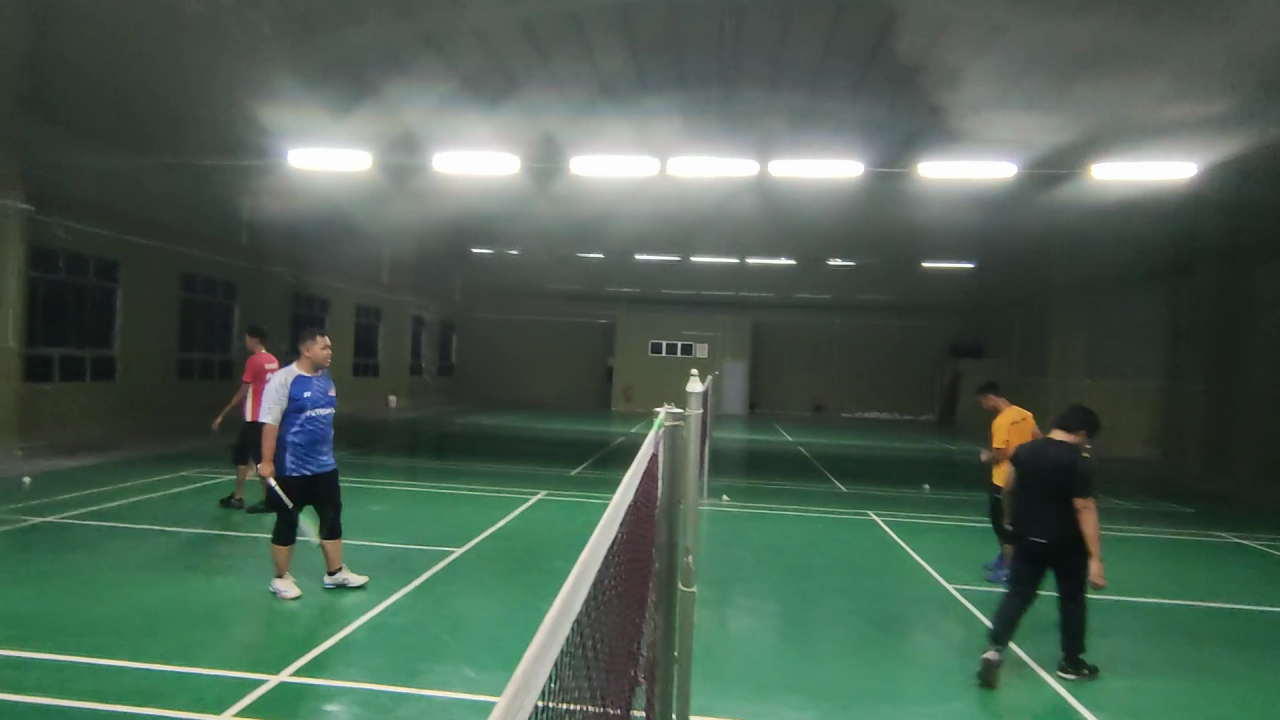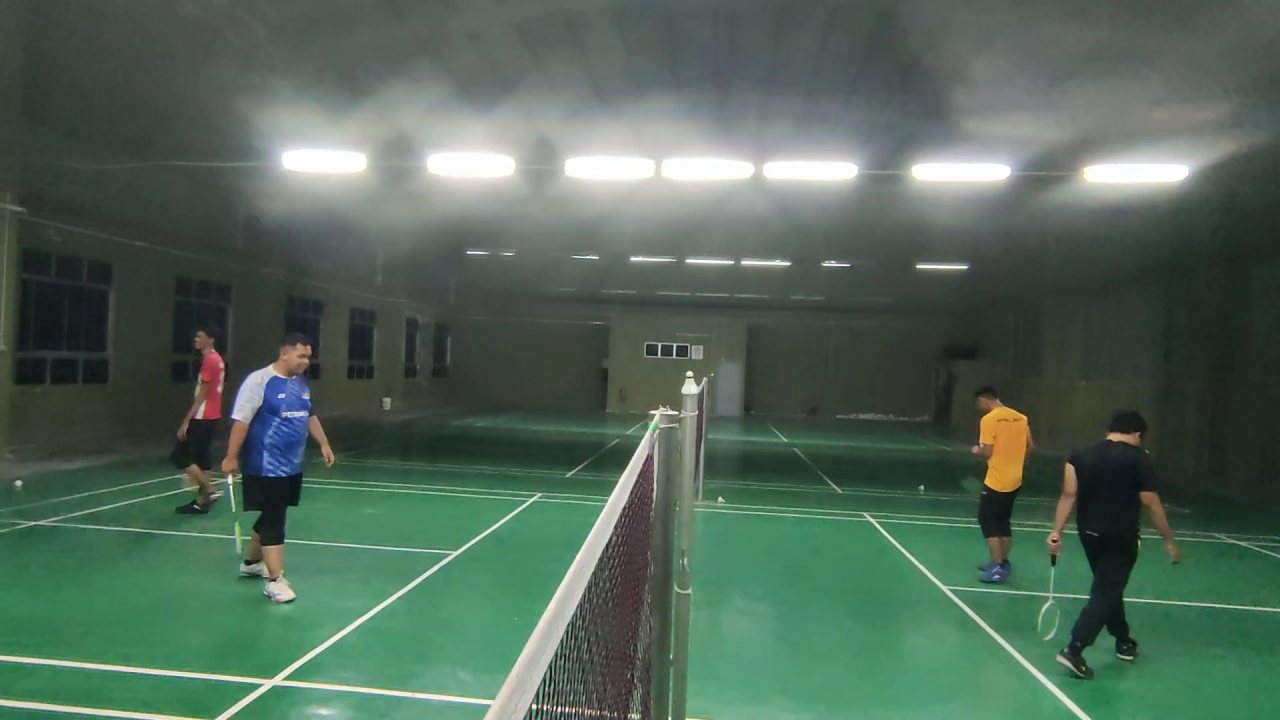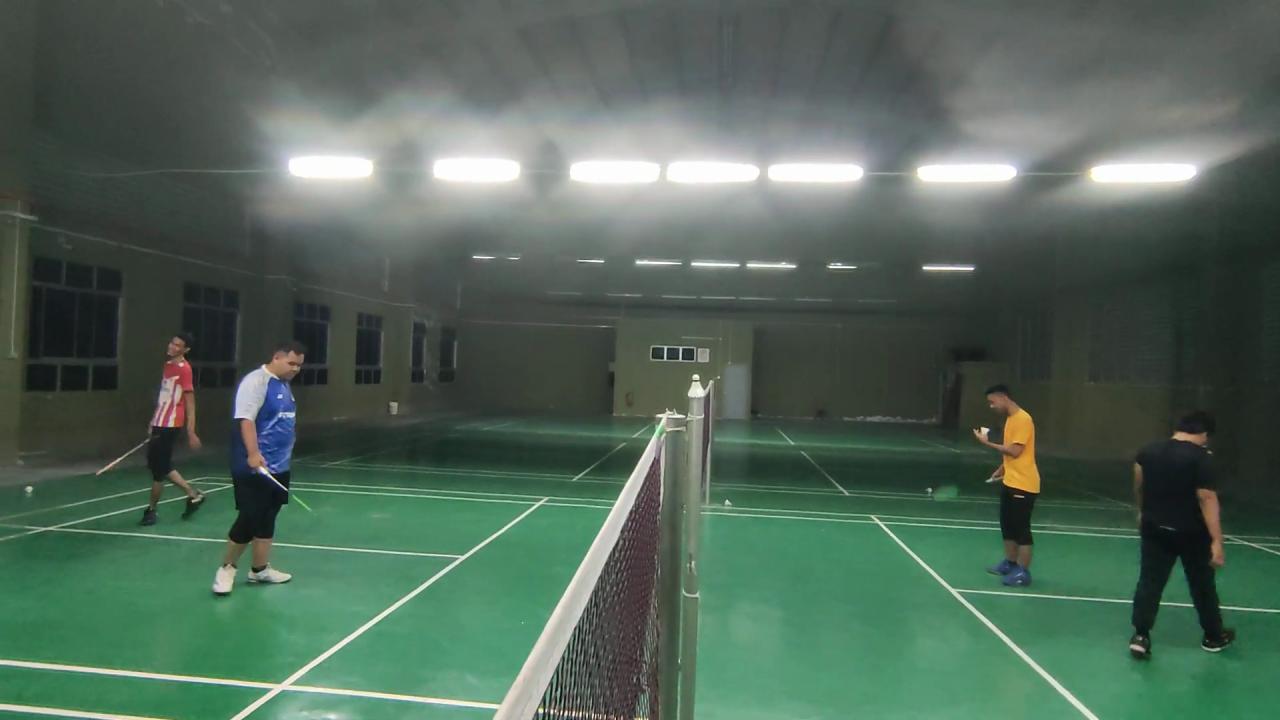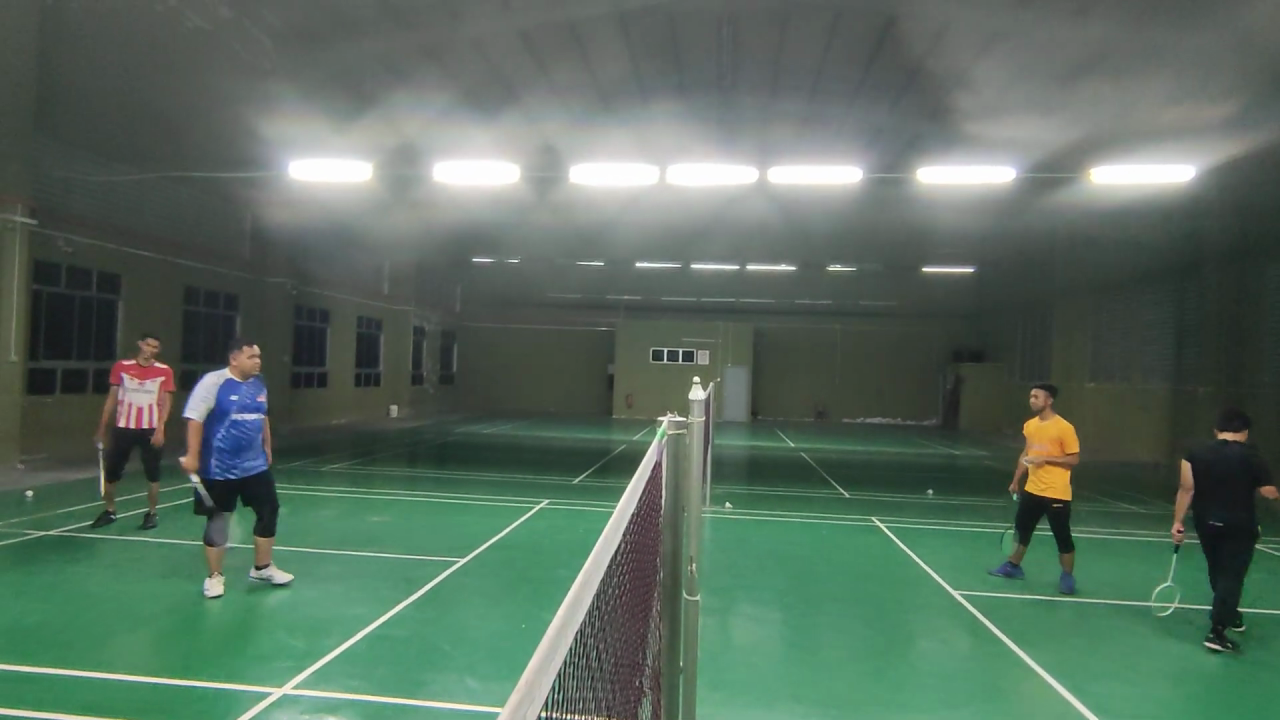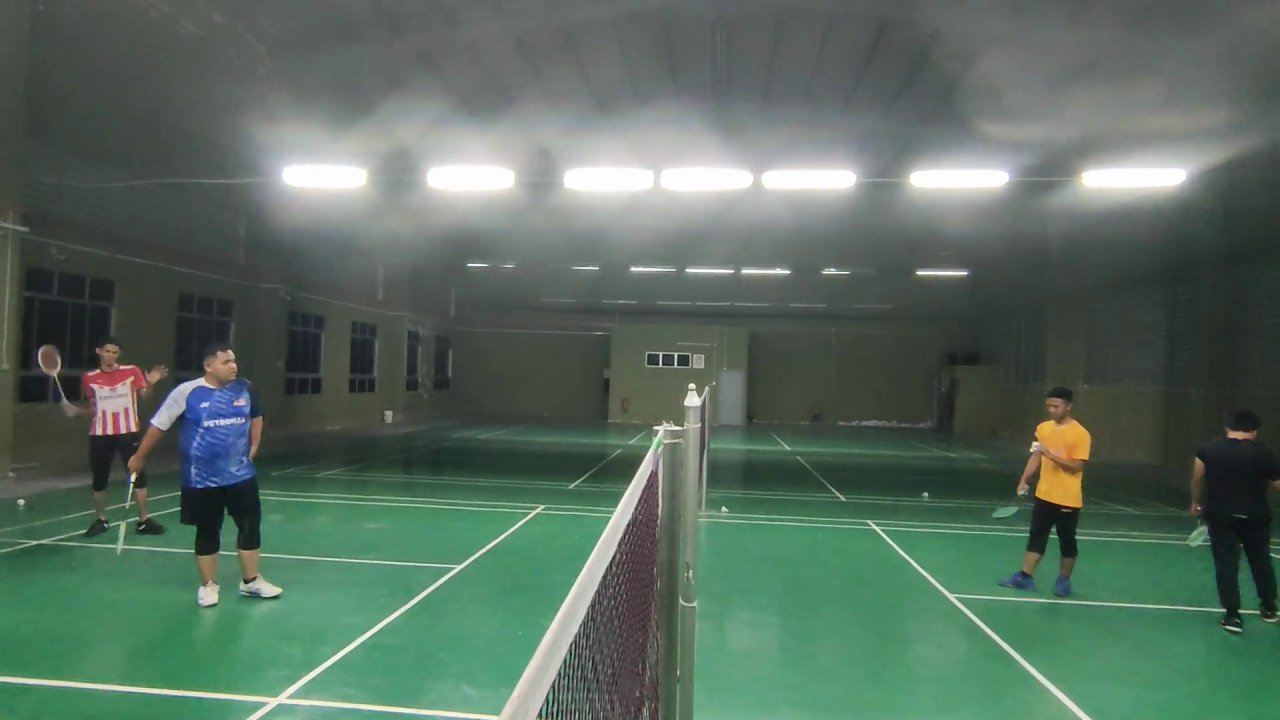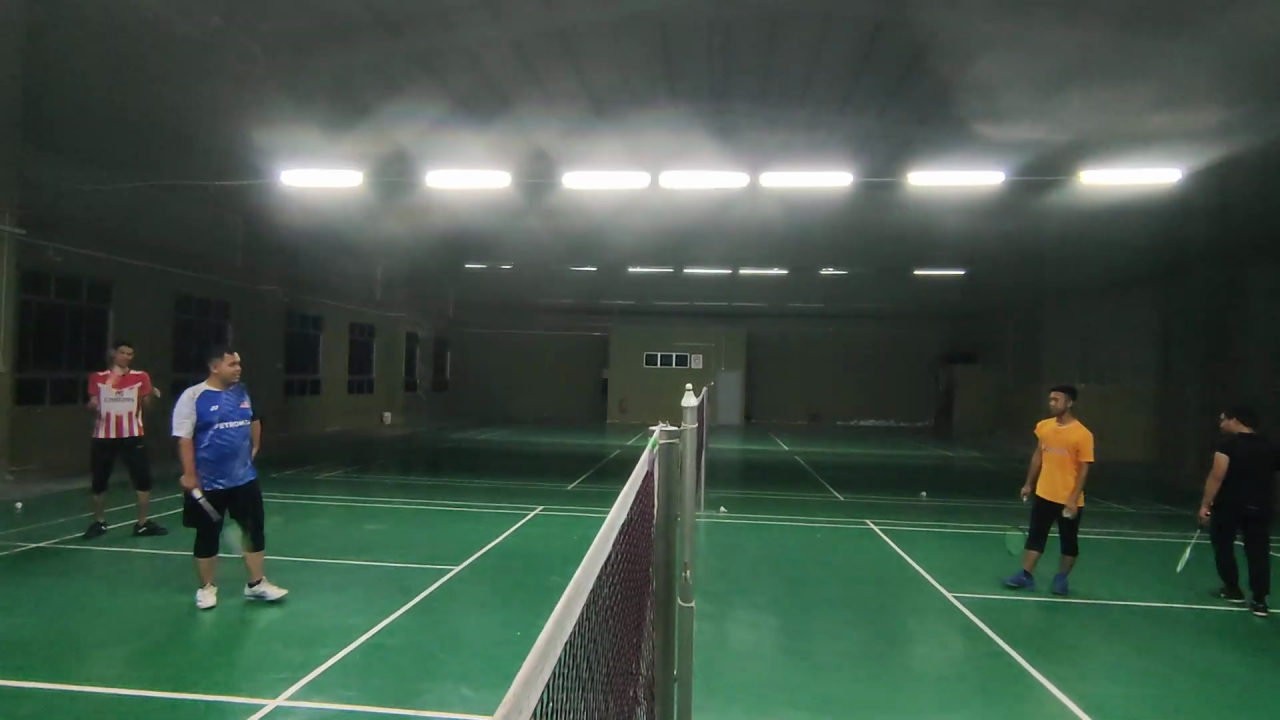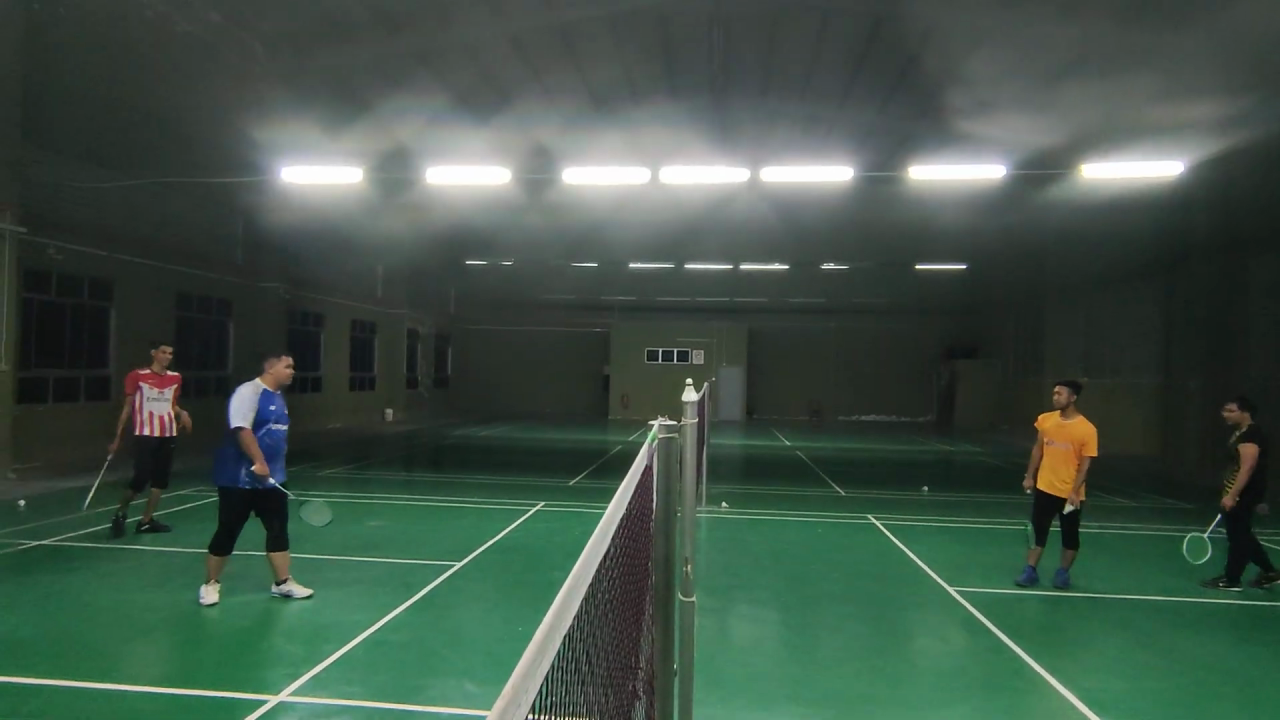
dt=0.5s
person 1, frame 1
left shoulder: (325, 379)
right shoulder: (283, 380)
right elbow: (270, 423)
right wrist: (267, 461)
left hip: (323, 465)
right hip: (291, 468)
left knee: (333, 515)
right knee: (287, 522)
left ankle: (335, 572)
right ankle: (281, 577)
person 1, frame 2
left shoulder: (301, 383)
right shoulder: (259, 381)
left elbow: (309, 417)
right elbow: (240, 420)
left wrist: (324, 444)
right wrist: (231, 456)
left hip: (291, 466)
right hip: (265, 467)
left knee: (271, 516)
right knee: (274, 520)
left ankle: (252, 562)
right ankle: (275, 581)
person 1, frame 3
left shoulder: (284, 384)
right shoulder: (256, 382)
right elbow: (245, 419)
right wrist: (253, 454)
left hip: (278, 465)
right hip: (254, 466)
left knee: (268, 517)
right knee: (250, 517)
left ankle: (260, 569)
right ankle: (227, 568)
person 1, frame 4
left shoulder: (257, 384)
right shoulder: (213, 382)
right elbow: (194, 418)
left wrist: (267, 444)
right wrist: (192, 455)
left hip: (255, 466)
right hip: (219, 469)
left knee: (269, 512)
right knee: (218, 521)
left ankle: (263, 567)
right ankle: (214, 576)
person 1, frame 5
left shoulder: (244, 388)
right shoulder: (186, 392)
left elbow: (256, 417)
right elbow: (158, 425)
left wrist: (254, 445)
right wrist: (140, 456)
left hip: (240, 475)
right hip: (202, 479)
left knee: (250, 526)
right knee: (207, 532)
left ankle: (251, 581)
right ankle: (209, 585)
person 1, frame 6
left shoulder: (241, 392)
right shoulder: (193, 397)
left elbow: (253, 422)
right elbow: (184, 438)
left wrist: (254, 448)
right wrist: (188, 473)
left hip: (243, 477)
right hip: (207, 482)
left knee: (254, 528)
right knee: (207, 534)
left ankle: (256, 584)
right ankle: (206, 587)
person 1, frame 7
left shoulder: (278, 397)
right shoulder: (249, 392)
right elbow: (241, 429)
right wrist: (258, 463)
left hip: (271, 478)
right hip: (240, 478)
left knee: (278, 529)
right knee: (228, 531)
left ankle: (283, 582)
right ankle: (211, 583)
person 2, frame 1
left shoulder: (1024, 452)
right shoulder: (1078, 461)
left elbow: (1010, 491)
right elbow: (1085, 509)
left wrist: (1014, 521)
right wrist: (1095, 558)
left hip: (1027, 537)
right hip: (1065, 543)
left knee: (1018, 595)
right knee: (1072, 600)
left ankle: (995, 648)
right ankle: (1071, 661)
person 2, frame 2
left shoulder: (1081, 456)
right shoulder: (1138, 459)
left elbow: (1068, 495)
right elbow: (1150, 502)
left wrist: (1056, 531)
right wrist: (1169, 540)
left hip: (1089, 534)
right hip: (1120, 538)
left knee: (1106, 587)
right knee: (1105, 595)
left ankle: (1123, 641)
right ankle: (1072, 652)
person 2, frame 3
left shoulder: (1148, 453)
right shoulder: (1200, 458)
left elbow: (1139, 488)
right elbow: (1207, 500)
left wrist: (1144, 513)
right wrist: (1217, 541)
left hip: (1155, 529)
right hip: (1192, 532)
left knee: (1150, 581)
right knee: (1202, 584)
left ankle: (1141, 635)
right ankle: (1213, 636)
person 2, frame 4
left shoulder: (1196, 455)
right shoulder: (1251, 457)
left elbow: (1186, 490)
left wrist: (1178, 522)
left hip: (1207, 524)
right hip: (1240, 526)
left knee: (1217, 571)
right knee: (1231, 577)
left ankle: (1229, 616)
right ankle: (1216, 633)
person 2, frame 5
left shoulder: (1207, 450)
right shoulder: (1262, 453)
left elbow: (1197, 481)
left wrist: (1196, 502)
left hip: (1220, 516)
right hip: (1255, 516)
left knee: (1226, 565)
right knee: (1260, 561)
left ankle: (1232, 615)
person 2, frame 6
left shoulder: (1229, 445)
right shoulder: (1269, 448)
left elbow: (1216, 477)
right elbow: (1271, 477)
left wrist: (1205, 505)
left hip: (1231, 506)
right hip: (1261, 507)
left knee: (1223, 545)
right knee: (1259, 552)
left ankle: (1233, 590)
right ankle: (1259, 601)
person 2, frame 7
left shoulder: (1248, 436)
right shoulder: (1249, 434)
left elbow: (1247, 468)
right elbow: (1261, 467)
left wrist: (1231, 495)
right wrist: (1249, 495)
left hip: (1241, 494)
right hip: (1249, 493)
left knee: (1238, 535)
right knee: (1242, 534)
left ankle: (1232, 579)
person 3, frame 1
left shoulder: (1001, 422)
right shoulder: (1025, 416)
left elbow: (1000, 455)
right elbow: (1038, 438)
left wrist: (987, 458)
left hip: (1006, 482)
left knee: (1004, 523)
right knee: (999, 519)
left ankle: (1009, 568)
right ankle: (1005, 559)
person 3, frame 2
left shoulder: (989, 419)
right shoulder: (1020, 418)
left elbow: (987, 452)
right elbow: (1030, 446)
left wrist: (978, 451)
left hip: (997, 480)
right hip: (1014, 480)
left knee: (987, 520)
right knee: (1002, 521)
left ankle: (997, 568)
right ankle: (1002, 563)
person 3, frame 3
left shoulder: (1021, 420)
right shoulder: (1012, 419)
left elbow: (1015, 451)
left wrist: (988, 442)
right wrist: (1002, 469)
left hip: (1023, 484)
right hip: (1011, 481)
left knee: (1021, 527)
right knee: (1008, 524)
left ankle: (1023, 571)
right ankle: (1011, 563)
person 3, frame 4
left shoulder: (1064, 428)
right shoulder: (1030, 426)
left elbow: (1074, 459)
left wrist: (1044, 459)
right wrist: (1016, 480)
left hip: (1057, 493)
right hip: (1032, 490)
left knee: (1062, 536)
right knee: (1022, 528)
left ankle: (1067, 577)
right ankle: (1013, 566)
person 3, frame 5
left shoulder: (1080, 434)
right shoulder: (1043, 428)
left elbow: (1077, 466)
right elbow: (1036, 457)
left wrist: (1050, 454)
right wrist: (1024, 479)
left hip: (1068, 500)
right hip: (1043, 495)
left knee: (1067, 541)
right knee: (1036, 537)
left ankle: (1064, 579)
right ankle: (1025, 576)
person 3, frame 6
left shoulder: (1082, 435)
right shoulder: (1043, 426)
left elbow: (1084, 469)
left wrist: (1074, 499)
right wrist: (1028, 483)
left hip: (1069, 499)
right hip: (1044, 494)
left knee: (1068, 540)
right knee: (1035, 535)
left ankle: (1061, 578)
right ankle: (1025, 575)
person 3, frame 7
left shoulder: (1087, 429)
right shoulder: (1045, 420)
left elbow: (1085, 464)
left wrist: (1075, 492)
right wrist: (1029, 476)
left hip: (1070, 493)
right hip: (1044, 488)
left knee: (1070, 535)
right knee: (1037, 530)
left ankle: (1063, 572)
right ankle: (1031, 570)
person 4, frame 1
left shoulder: (254, 361)
right shoulder: (273, 361)
left elbow: (242, 393)
left wrist: (221, 415)
left hip: (254, 418)
left knee: (261, 458)
right knee: (240, 453)
right ankle: (237, 497)
person 4, frame 2
left shoulder: (209, 359)
right shoulder: (214, 359)
left elbow: (202, 395)
left wrist: (186, 421)
left hip: (202, 417)
right hip: (210, 417)
left knee: (180, 456)
right knee: (202, 458)
left ankle: (211, 491)
right ankle: (201, 502)
person 4, frame 3
left shoulder: (183, 369)
right shoulder: (168, 366)
left elbow: (189, 402)
left wrist: (191, 433)
right wrist: (153, 423)
left hip: (168, 425)
right hip: (160, 423)
left knee: (158, 467)
right knee: (162, 466)
left ankle: (151, 509)
right ankle: (193, 495)
person 4, frame 4
left shoulder: (164, 371)
right shoulder: (121, 367)
left elbow: (167, 402)
right elbow: (112, 398)
left wrist: (160, 428)
right wrist: (102, 428)
left hip: (150, 428)
right hip: (123, 427)
left knee: (153, 472)
right knee: (112, 470)
left ankle: (151, 513)
right ankle: (109, 511)
person 4, frame 5
left shoulder: (132, 372)
right shoulder: (89, 378)
left elbow: (145, 396)
right elbow: (93, 407)
left wrist: (150, 384)
right wrist: (77, 410)
left hip: (128, 432)
right hip: (100, 435)
left knee: (138, 476)
right knee: (99, 479)
left ankle: (144, 520)
right ankle: (101, 520)
person 4, frame 6
left shoulder: (141, 377)
right shoulder: (98, 378)
left elbow: (146, 405)
right elbow: (94, 407)
left wrist: (150, 396)
right wrist: (93, 406)
left hip: (132, 436)
right hip: (104, 437)
left knee: (143, 478)
right knee: (99, 482)
left ankle: (143, 523)
right ankle: (99, 523)
person 4, frame 7
left shoulder: (175, 378)
right shoulder: (137, 376)
right elbow: (127, 408)
left wrist: (182, 413)
right wrist: (117, 438)
left hip: (167, 435)
right hip: (145, 435)
left knee: (161, 479)
right knee: (141, 478)
left ankle: (146, 520)
right ankle: (121, 514)
